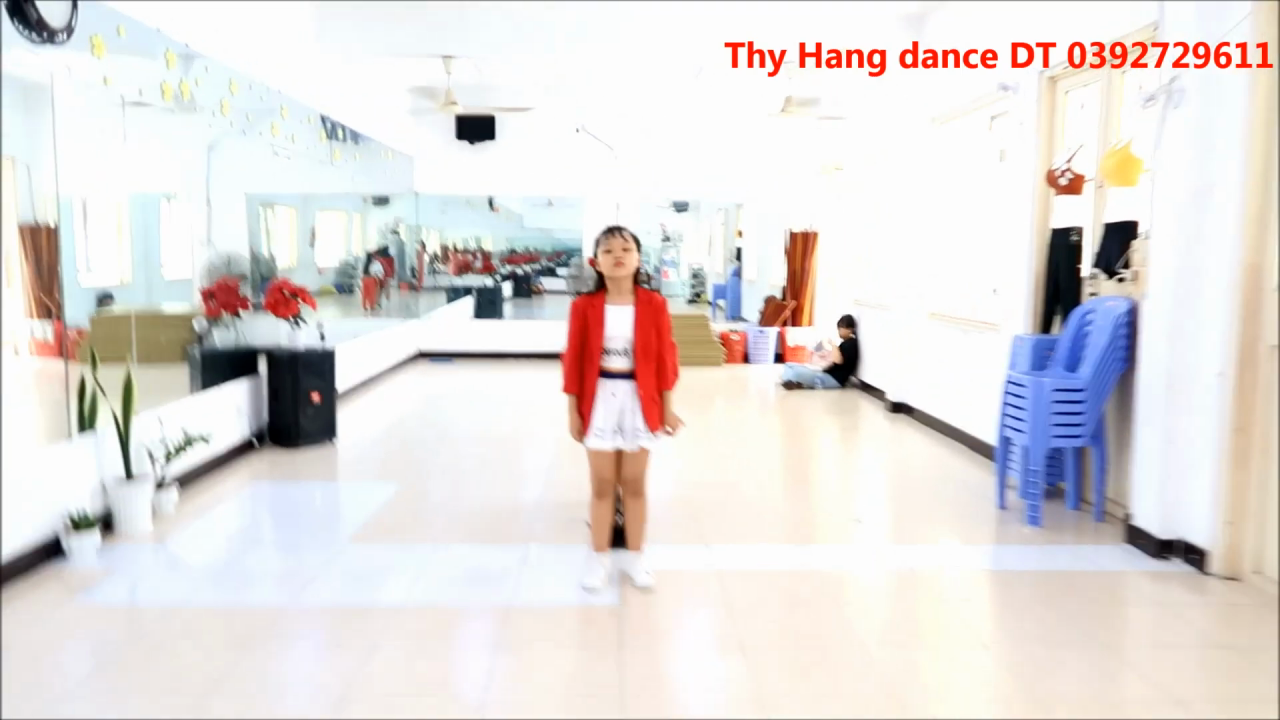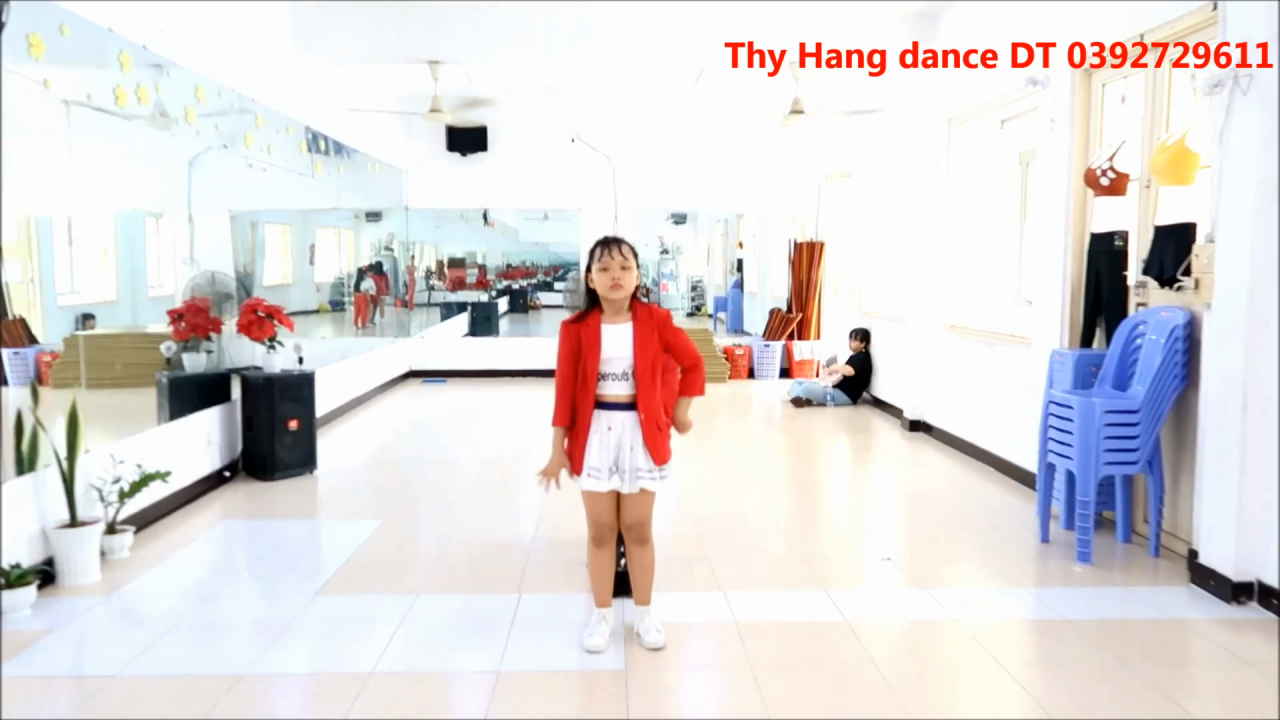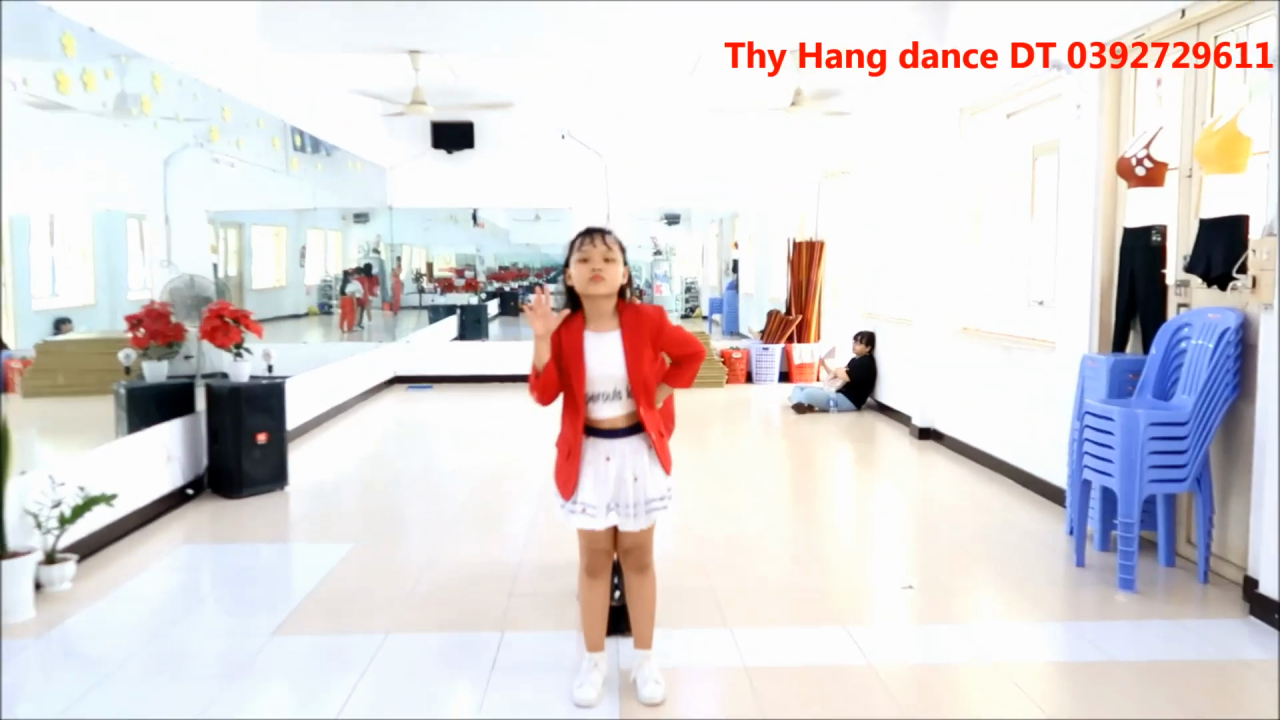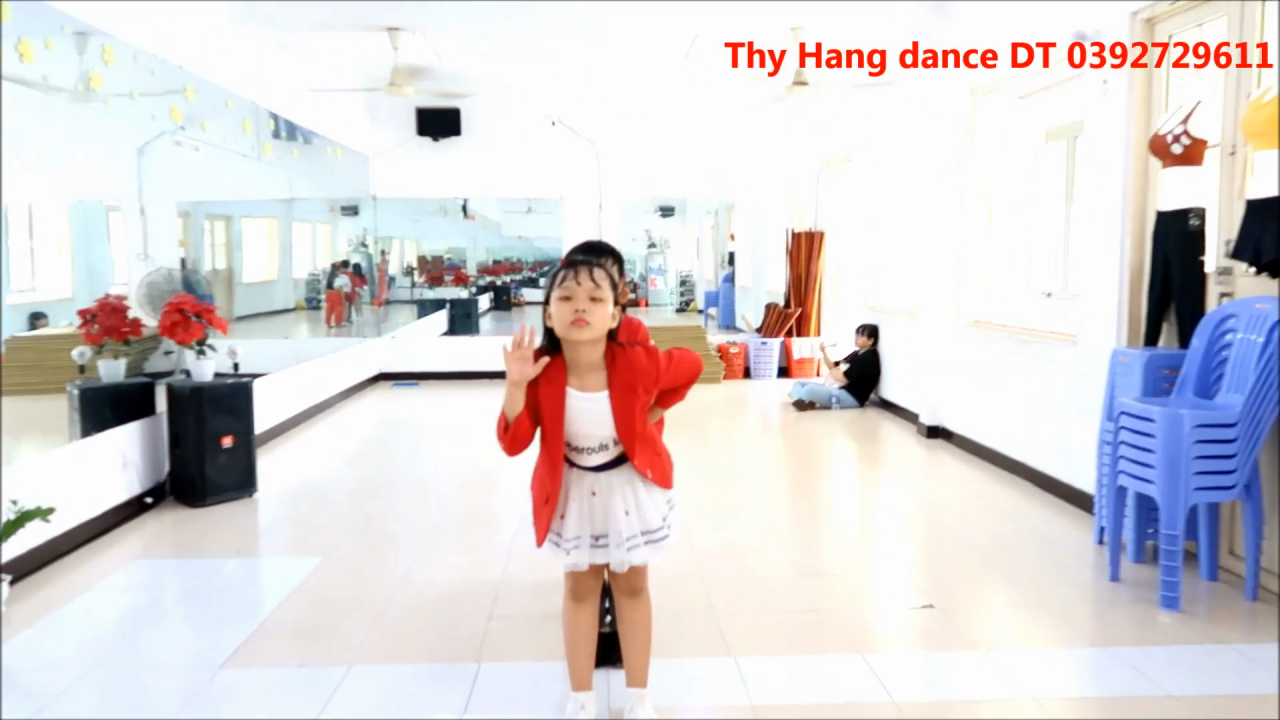
dt=0.4s
person 1, frame 1
left shoulder: (653, 305)
right shoulder: (584, 306)
left elbow: (664, 358)
right elbow: (574, 360)
left wrist: (667, 408)
right wrist: (572, 410)
left hip: (639, 400)
right hip: (599, 400)
left knee: (634, 484)
right knee: (602, 484)
left ankle: (635, 558)
right ankle: (600, 558)
person 1, frame 2
left shoulder: (655, 321)
right shoulder: (576, 328)
left elbow: (691, 362)
right elbow: (565, 388)
left wrist: (680, 408)
right wrist: (558, 447)
left hip: (641, 433)
right hip: (595, 434)
left knee: (638, 529)
right knee: (601, 530)
left ankle: (644, 613)
right ankle: (602, 614)
person 1, frame 3
left shoulder: (645, 320)
right shoulder: (562, 329)
left elbow: (692, 354)
right elbow: (544, 394)
left wrist: (659, 396)
right wrist: (541, 339)
left hip: (638, 453)
right hip: (588, 455)
left knee: (638, 558)
right knee: (594, 560)
left ankle: (644, 659)
right ankle: (593, 660)
person 1, frame 4
left shoulder: (638, 363)
right shoulder: (540, 372)
left elbow: (691, 365)
right elbow: (513, 444)
right wrist: (516, 385)
left hip: (630, 482)
right hip: (572, 487)
left knee: (632, 585)
right knee: (580, 587)
